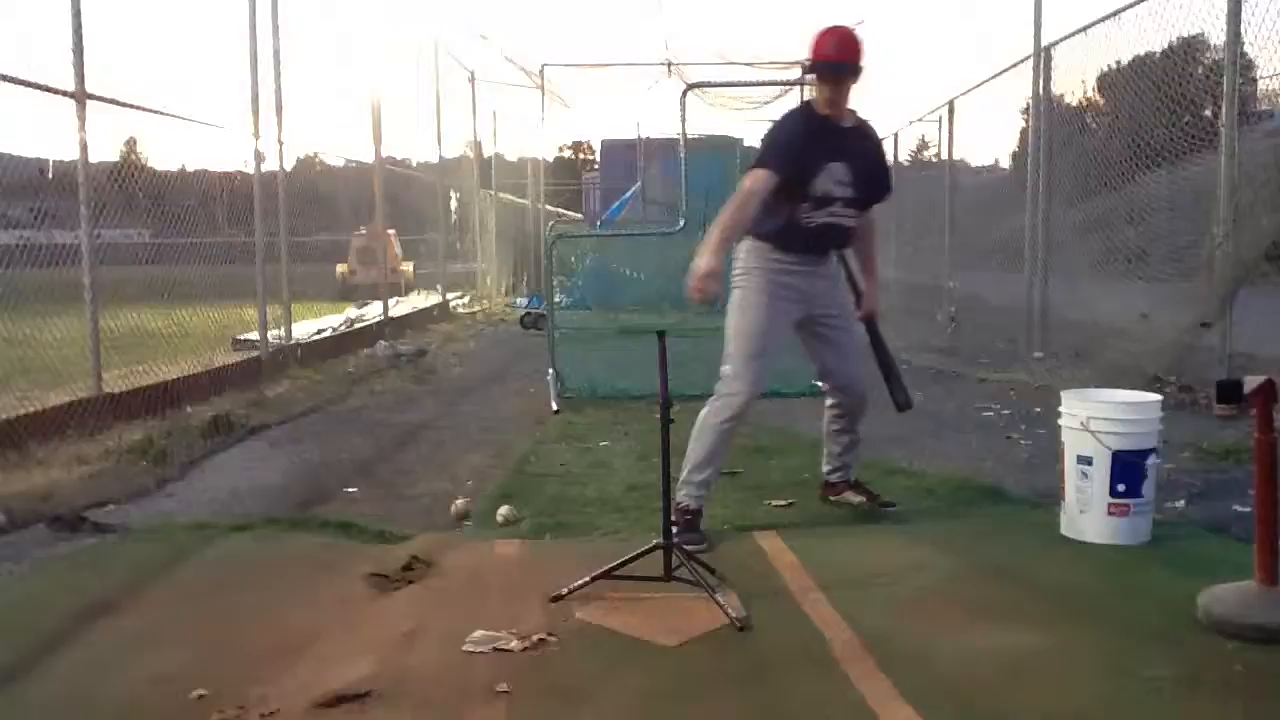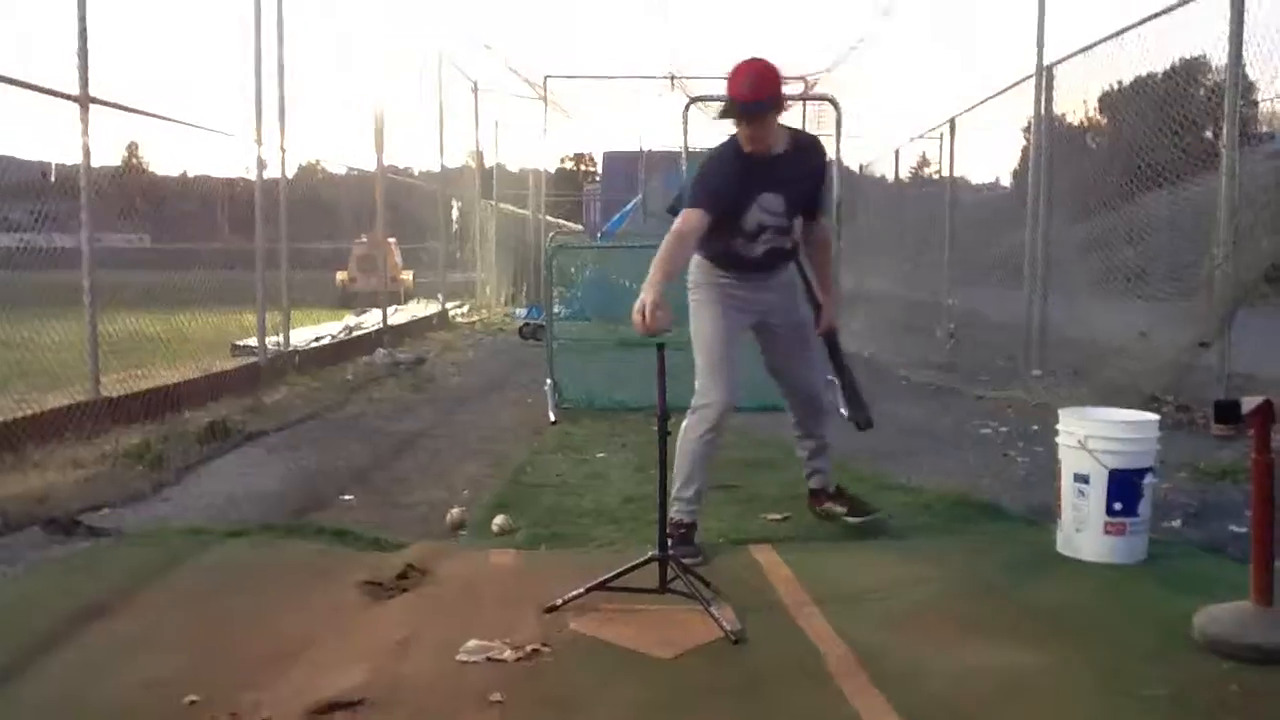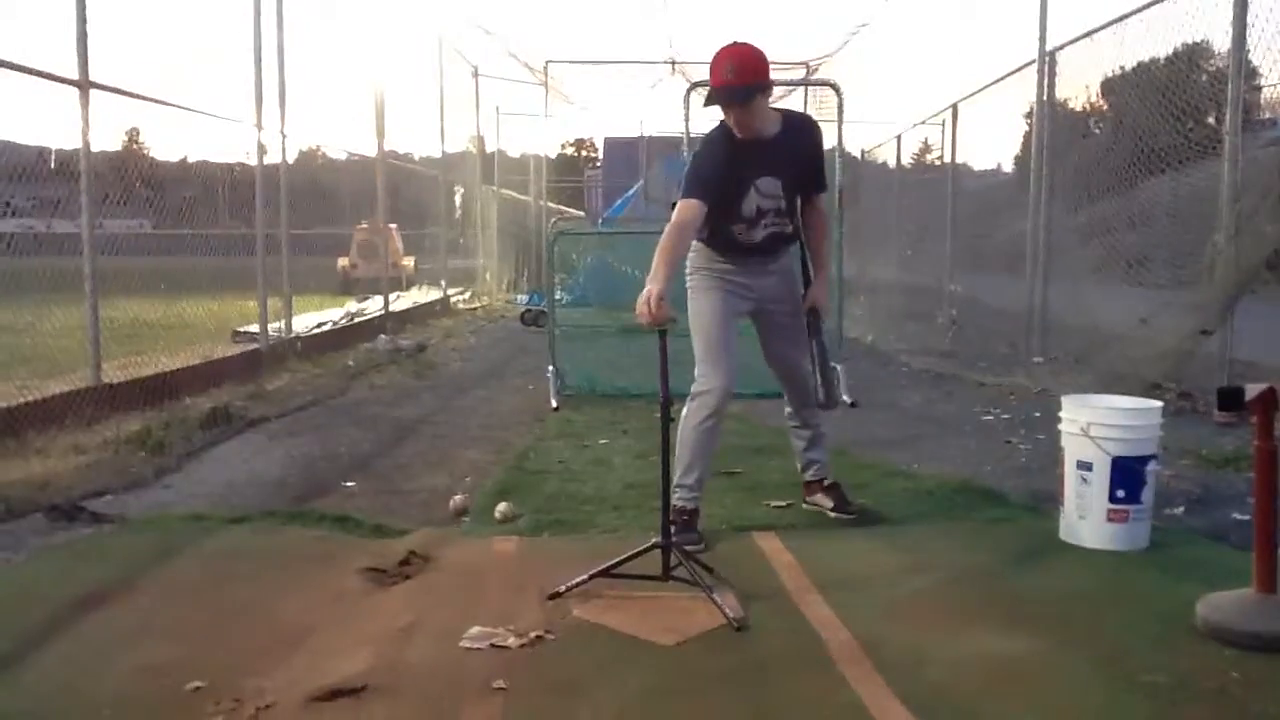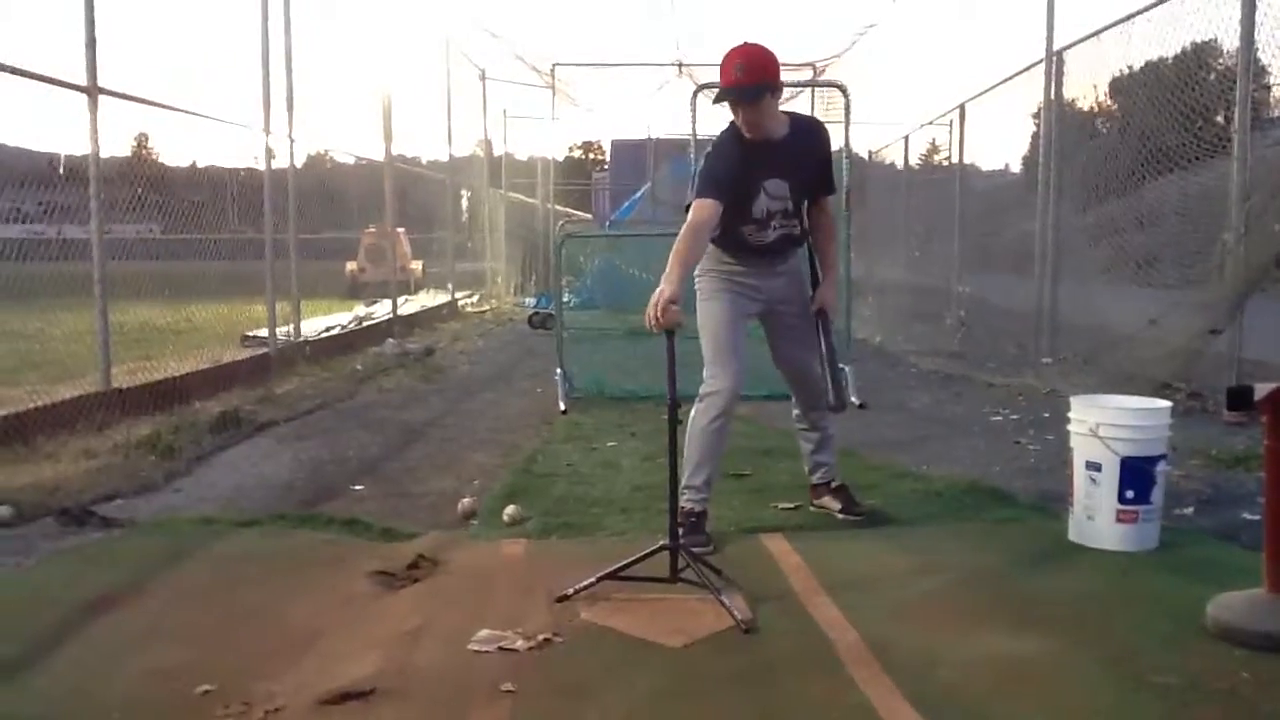
dt=0.3s
person 1, frame 1
left shoulder: (864, 141)
right shoulder: (794, 130)
right elbow: (751, 192)
left wrist: (869, 282)
right wrist: (711, 252)
left hip: (823, 271)
right hip: (767, 266)
left knee: (851, 385)
right knee: (740, 388)
left ankle: (838, 478)
right ankle: (687, 505)
person 1, frame 2
left shoulder: (808, 155)
right shoulder: (723, 164)
left elbow: (814, 229)
right elbow: (686, 229)
left wrist: (827, 298)
right wrist: (652, 290)
left hip: (780, 281)
right hip: (719, 282)
left knee: (809, 389)
right knee: (715, 400)
left ankle: (820, 487)
right ankle: (681, 519)
person 1, frame 3
left shoulder: (803, 134)
right shoulder: (714, 152)
left elbow: (812, 206)
right elbow: (684, 222)
left wrist: (820, 277)
right wrist: (657, 281)
left hip: (779, 268)
right hip: (717, 270)
left knee: (802, 378)
right knee: (714, 386)
left ankle: (816, 479)
right ankle: (683, 505)
person 1, frame 4
left shoulder: (811, 136)
right shoulder: (725, 153)
left elbow: (820, 209)
right elbow: (699, 222)
left wrist: (828, 280)
right wrist: (670, 283)
left hip: (786, 269)
right hip: (726, 272)
left knee: (811, 380)
right knee: (722, 387)
left ankle: (822, 481)
right ankle: (691, 507)
